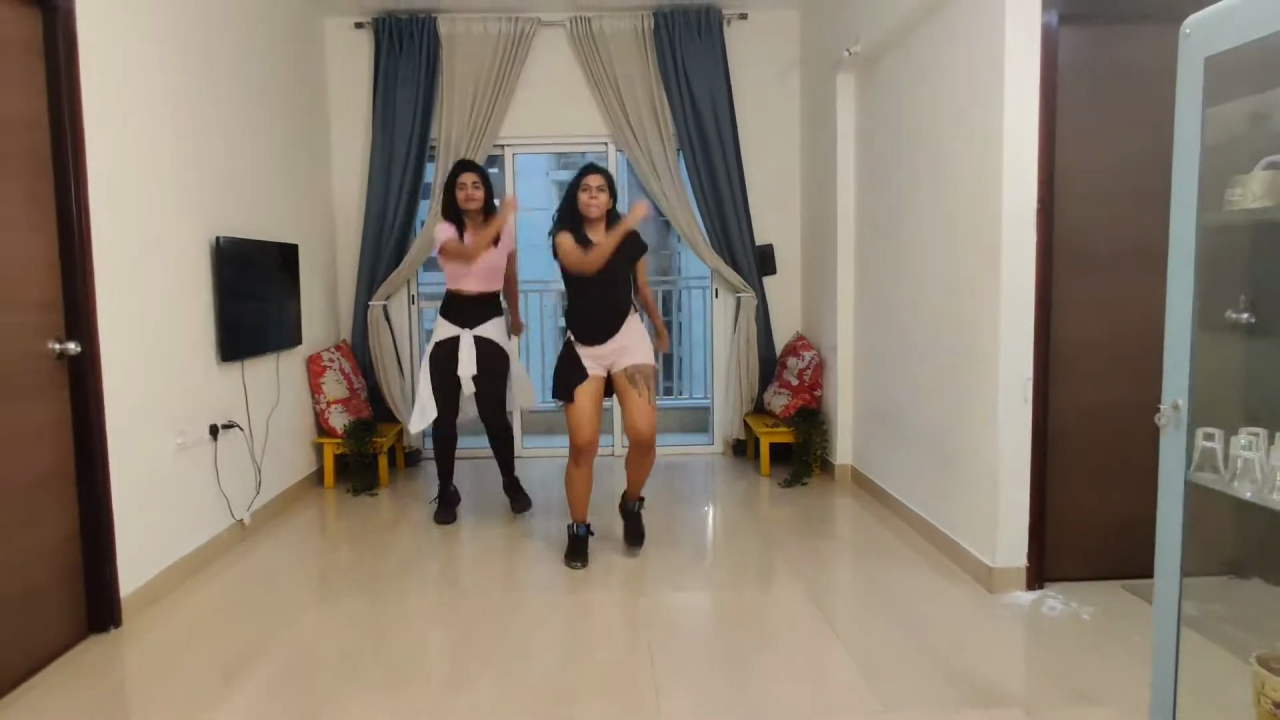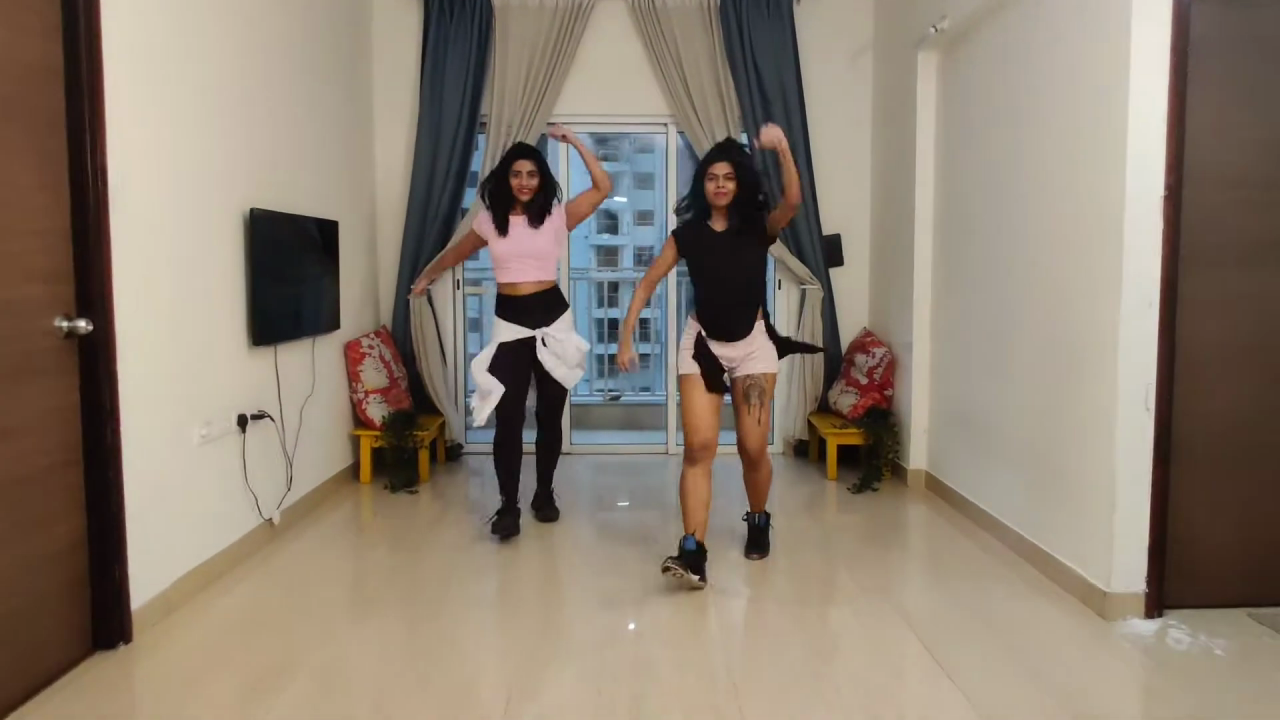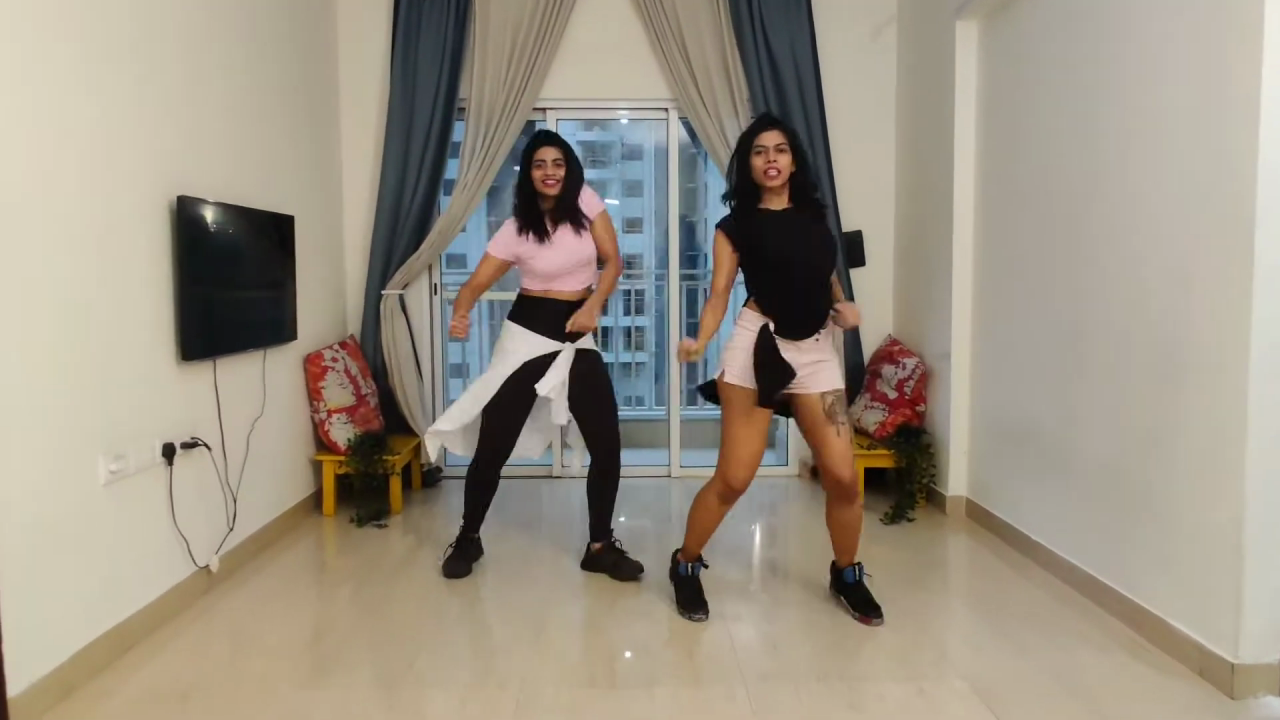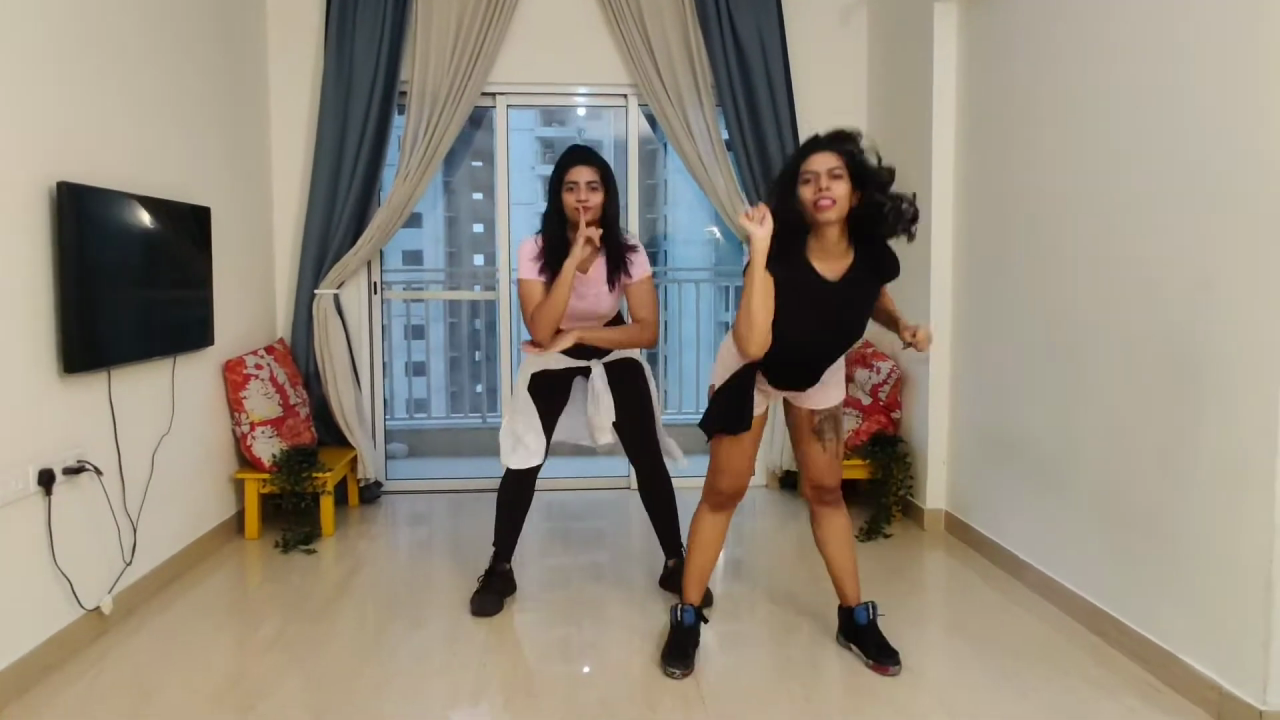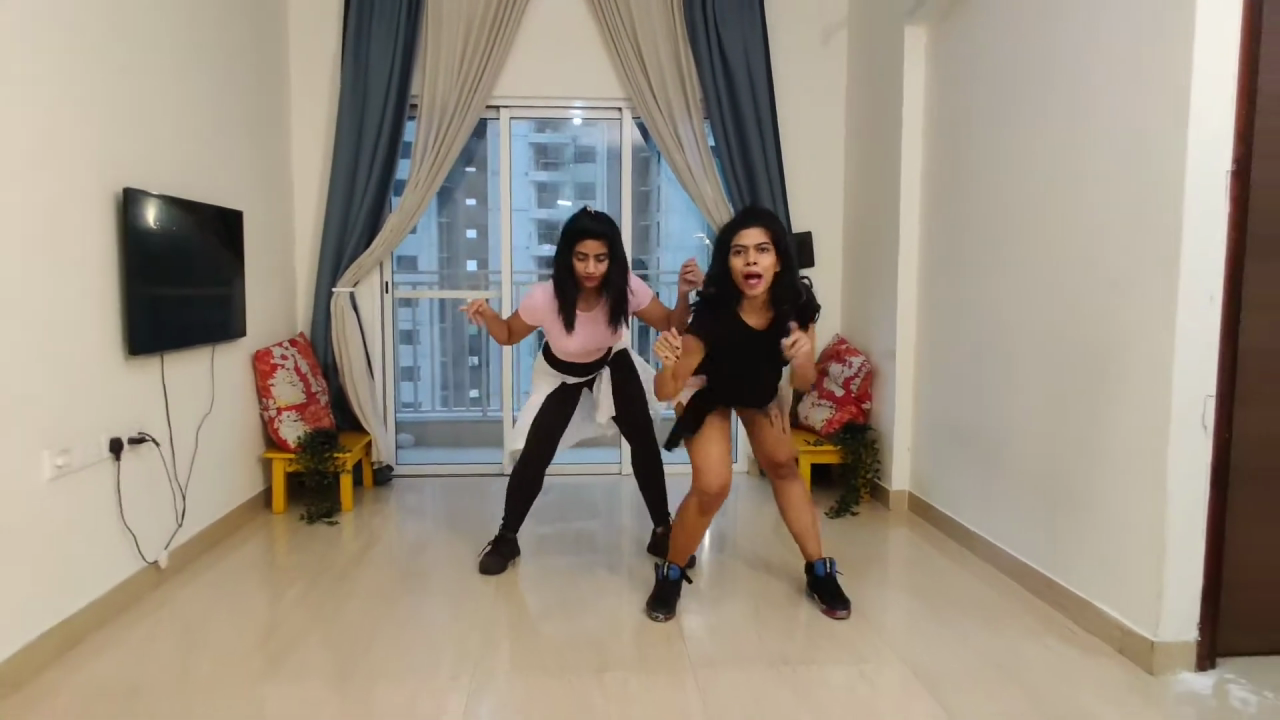
dt=1s
person 1, frame 1
left shoulder: (633, 242)
right shoulder: (566, 237)
right elbow: (584, 263)
left wrist: (661, 331)
right wrist: (622, 228)
left hip: (627, 340)
right hip: (582, 350)
left knee: (644, 435)
right knee: (583, 445)
left ankle: (631, 504)
right ankle: (578, 532)
person 1, frame 2
left shoulder: (759, 228)
right shoulder: (687, 234)
left elbow: (793, 200)
right elbow: (649, 282)
left wrist: (782, 147)
right wrist: (627, 333)
left hip: (752, 346)
right hip: (703, 346)
left knee: (754, 450)
right knee: (699, 445)
left ankle: (758, 522)
right ankle: (693, 552)
person 1, frame 3
left shoulder: (812, 212)
right shoulder: (735, 225)
right elbow: (717, 297)
left wrist: (844, 306)
right wrist: (699, 342)
left hip: (817, 353)
right hip: (757, 349)
left knee: (843, 478)
right knee: (733, 480)
left ankle: (847, 575)
right ankle: (685, 565)
person 1, frame 4
left shoulder: (875, 257)
right shoulder: (777, 258)
right elbow: (752, 346)
left wrist: (904, 328)
right wrist: (759, 251)
left hip: (818, 377)
right hip: (750, 371)
left knee: (825, 491)
right knee: (724, 492)
left ankle: (856, 617)
right ankle: (686, 619)
person 1, frame 5
left shoulder: (798, 305)
right shoulder: (711, 314)
left elbow: (804, 382)
right elbow: (664, 391)
left wrist: (803, 360)
right wrist: (670, 363)
left hip: (760, 387)
right hip: (705, 393)
left knee: (783, 466)
right knee: (713, 487)
left ankle: (819, 571)
right ankle: (670, 574)
person 2, frame 1
left shoulder: (504, 231)
right shoulder: (445, 229)
right elbow: (464, 253)
left wrist: (515, 314)
right wrist: (499, 218)
left hip: (490, 325)
right hip: (450, 324)
left knee: (494, 412)
right knee: (444, 415)
left ankle: (511, 481)
right ankle: (446, 492)
person 2, frame 2
left shoulder: (558, 216)
right shoulder: (491, 218)
left elbow: (603, 188)
right elbow: (464, 247)
left wrist: (575, 142)
right wrist: (428, 273)
left hip: (553, 322)
right hip: (510, 326)
left knee: (550, 417)
right knee: (508, 419)
left ankle: (544, 494)
right ankle: (508, 505)
person 2, frame 3
left shoulder: (586, 203)
right shoulder: (514, 230)
left elbow: (612, 260)
right elbow: (477, 282)
left wrist: (594, 306)
right wrist: (460, 315)
left hip: (577, 339)
right hip: (527, 337)
left knee: (608, 445)
right knee: (492, 447)
left ankle: (600, 545)
right ankle: (468, 537)
person 2, frame 4
left shoulder: (626, 251)
right shoulder: (537, 251)
left elbow: (648, 331)
right elbow: (539, 329)
left wrist: (577, 334)
right wrist: (573, 262)
left hip: (614, 354)
right hip: (551, 361)
left knee: (649, 459)
right knee: (523, 461)
left ankle: (676, 564)
right ankle: (499, 570)
person 2, frame 5
left shoulder: (627, 289)
right shoulder: (543, 298)
left elbow: (671, 325)
right elbow: (508, 335)
left wrist: (685, 294)
right wrist: (487, 317)
left hip: (612, 364)
right hip: (559, 375)
left knee: (644, 440)
right knee: (533, 458)
left ankle: (662, 531)
right ankle: (507, 537)
